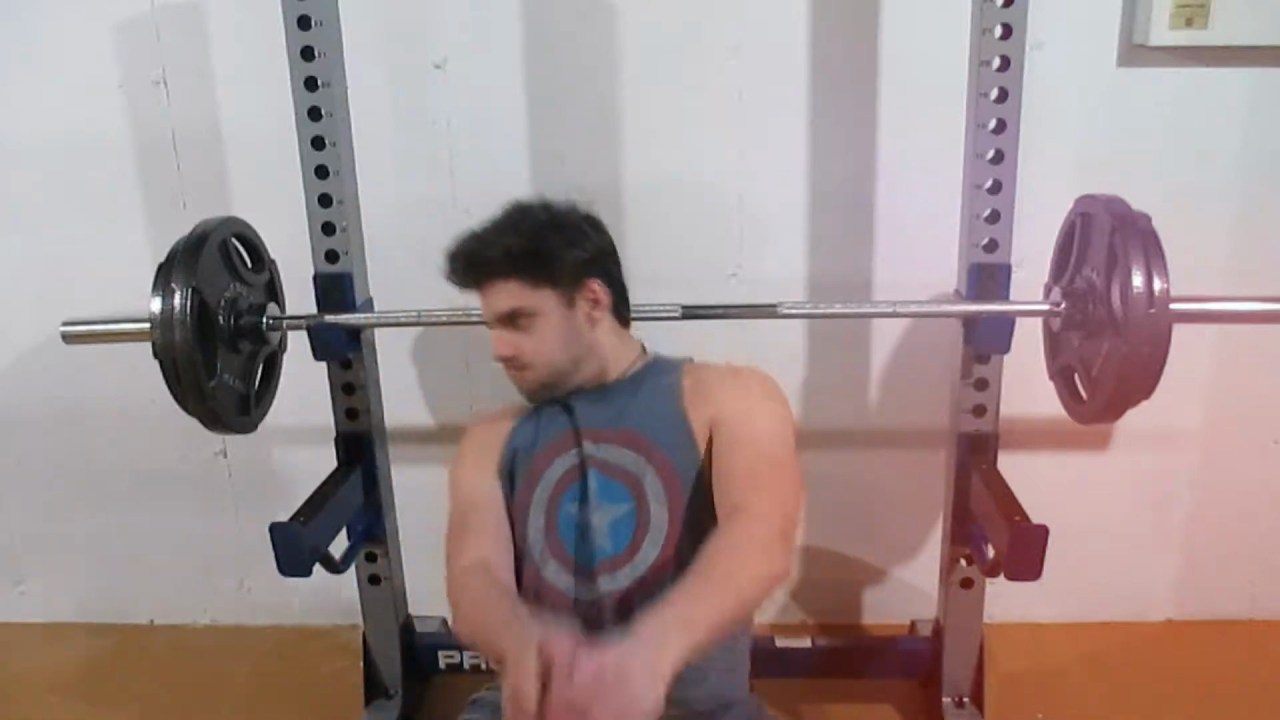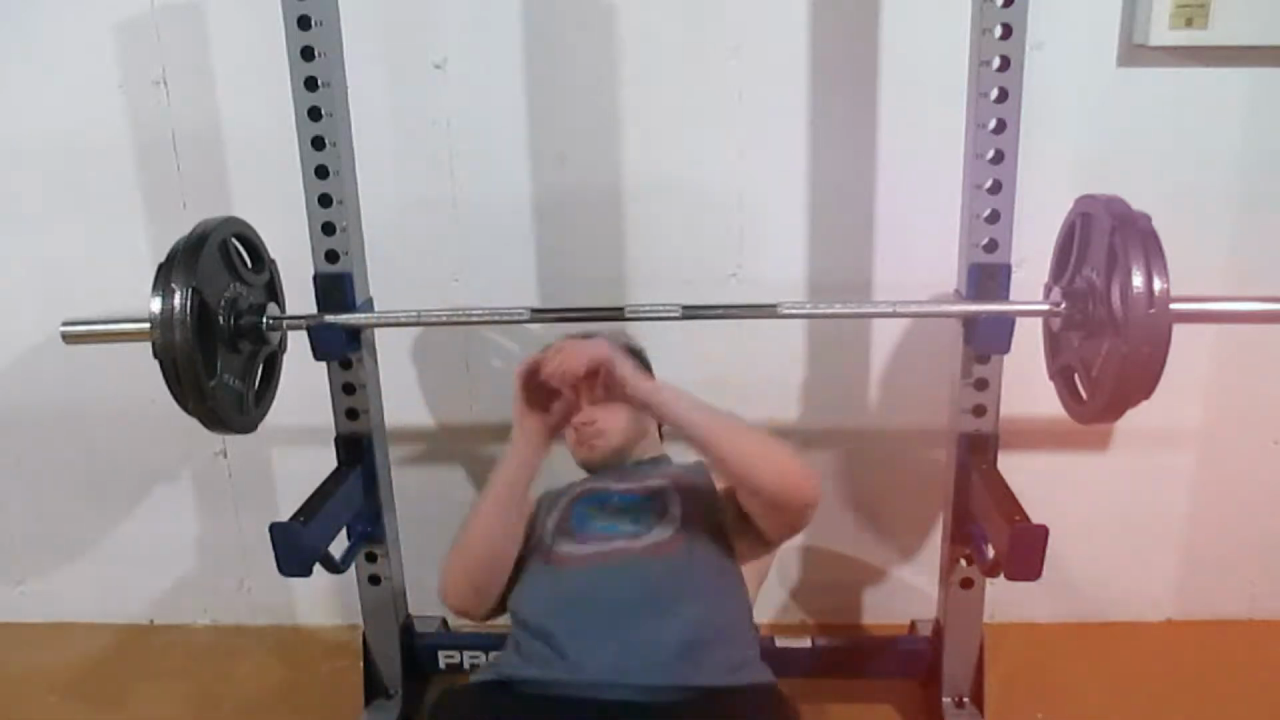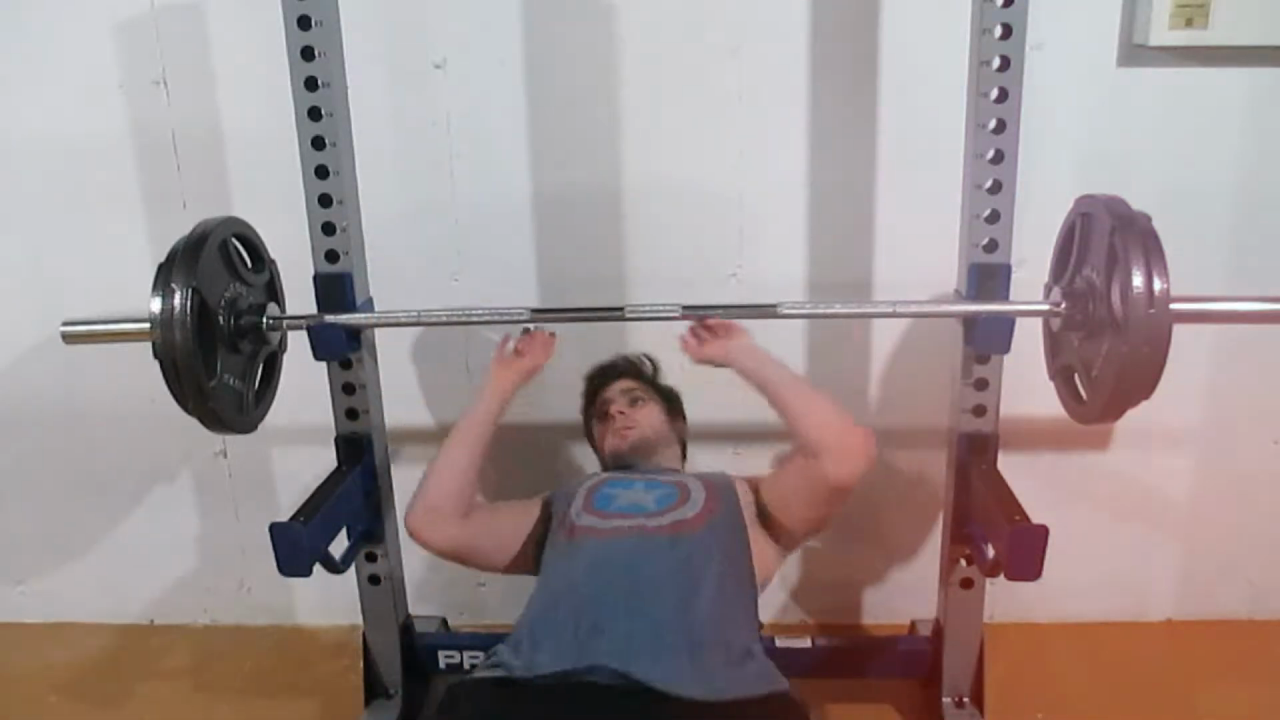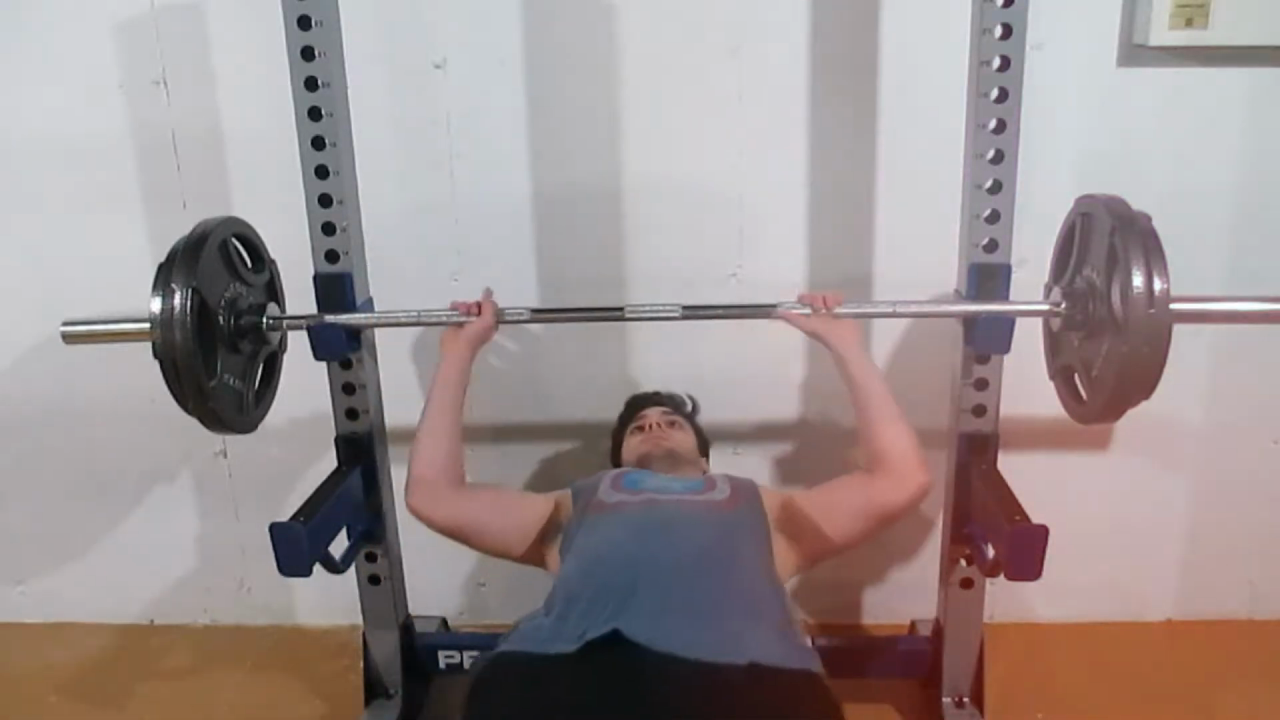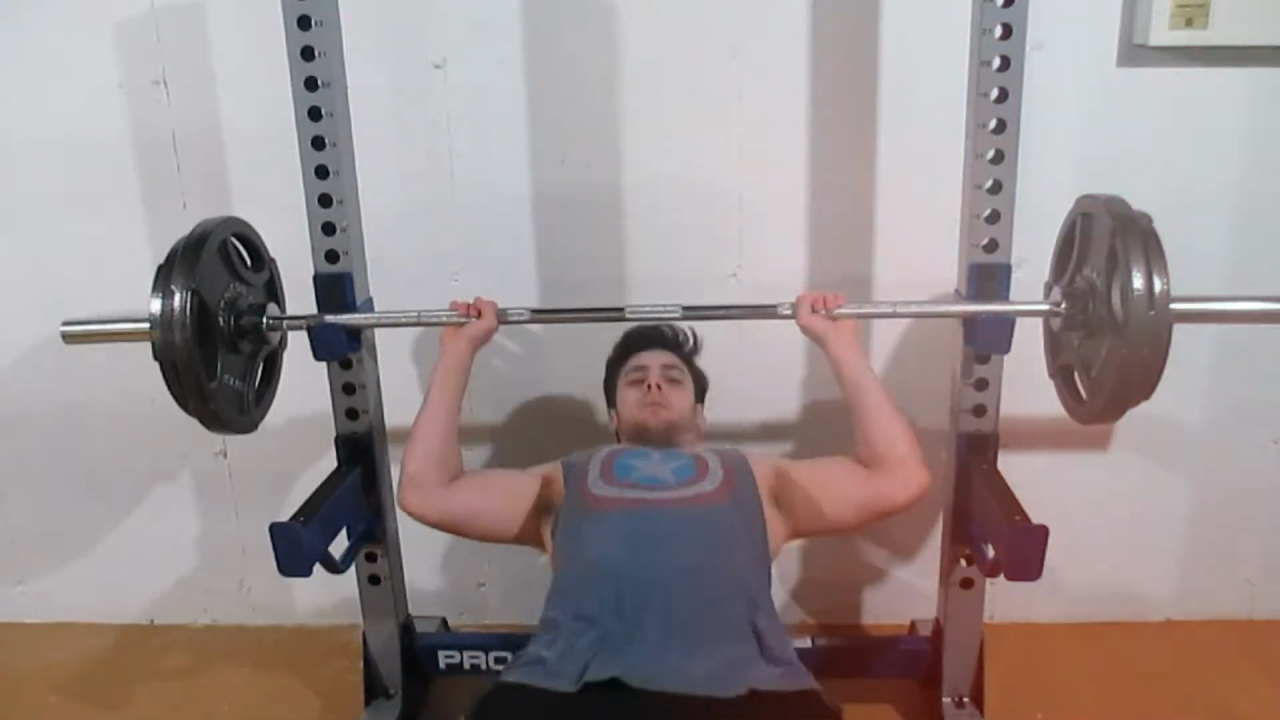
dt=0.3s
person 1, frame 1
left shoulder: (727, 397)
right shoulder: (492, 441)
left elbow: (762, 541)
right elbow: (472, 586)
left wrist: (653, 654)
right wrist: (529, 643)
person 1, frame 2
left shoulder: (721, 485)
right shoulder: (546, 505)
left elbow: (797, 489)
right elbow: (463, 596)
left wrist: (653, 393)
right wrist: (526, 442)
person 1, frame 3
left shoulder: (739, 501)
right shoulder: (558, 508)
left elbow: (845, 455)
right elbow: (434, 521)
left wrist: (746, 356)
right wrist: (501, 386)
person 1, frame 4
left shoulder: (762, 509)
right shoulder: (572, 508)
left elbow: (900, 479)
right elbow: (433, 495)
left wrist: (843, 345)
right wrist: (459, 350)
left hip: (736, 673)
person 1, frame 5
left shoulder: (754, 476)
right shoulder: (565, 480)
left elbow: (899, 478)
right elbow: (425, 491)
left wrist: (838, 344)
right wrist: (459, 351)
